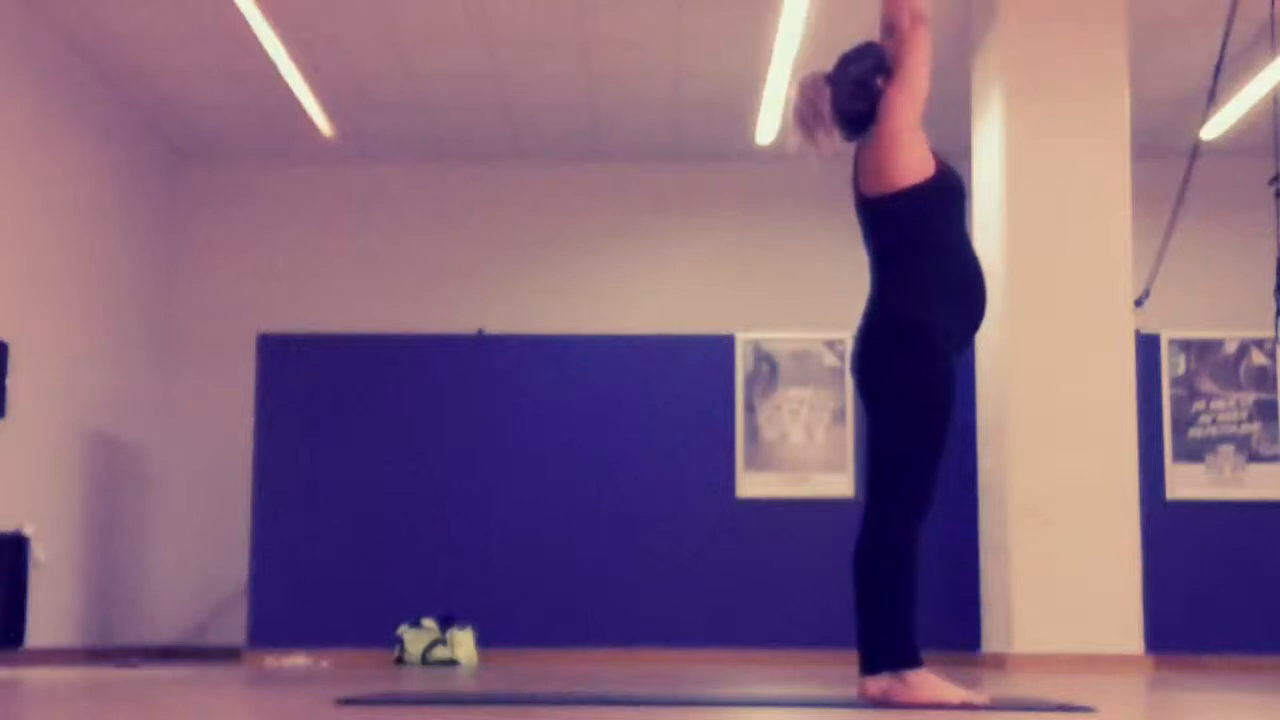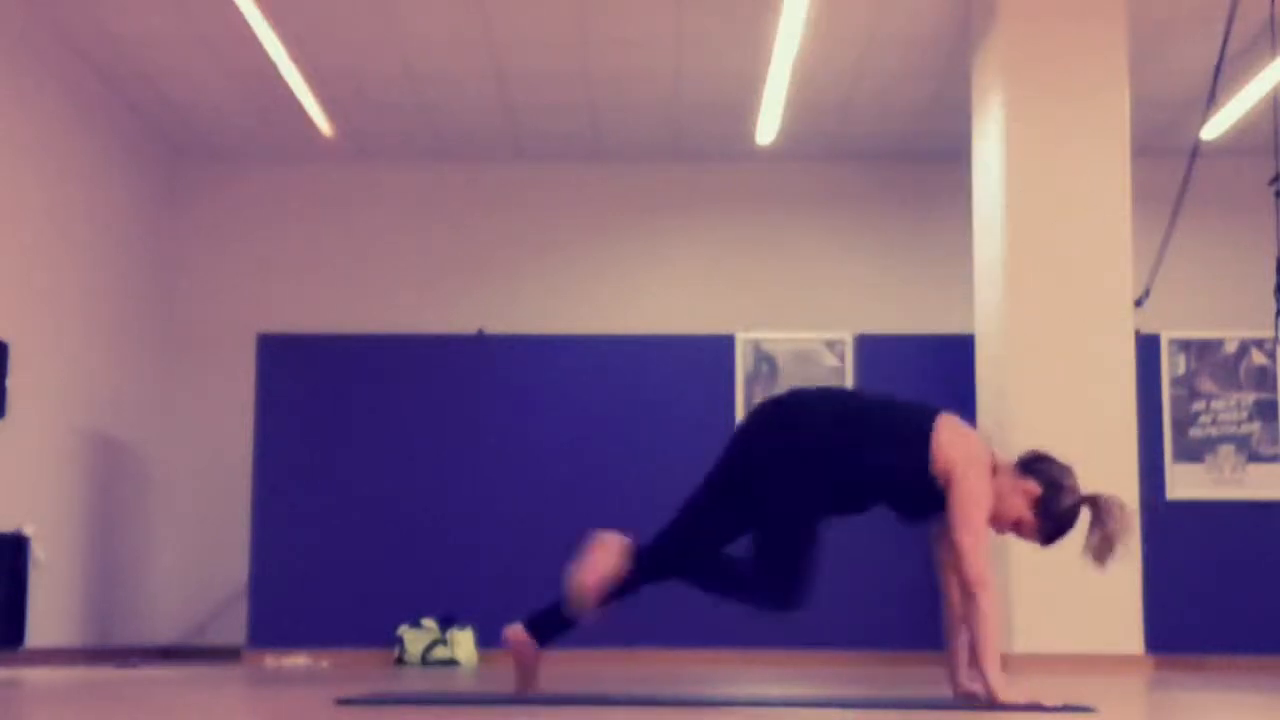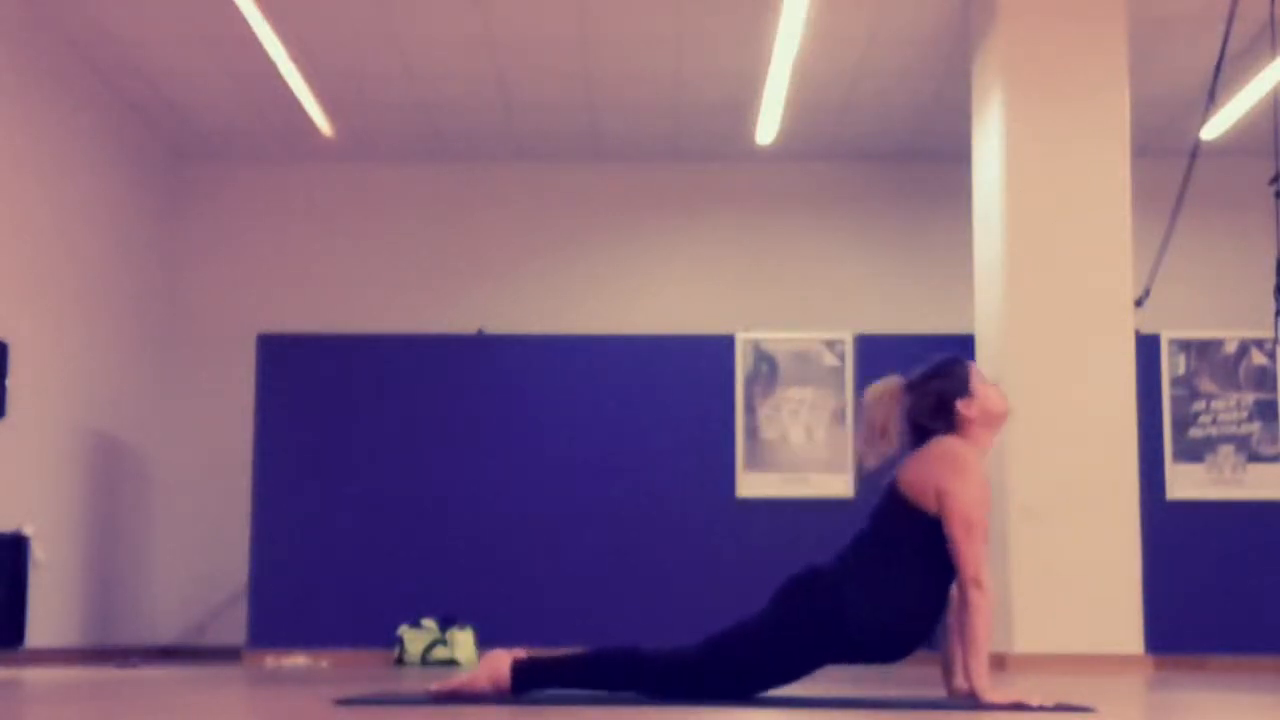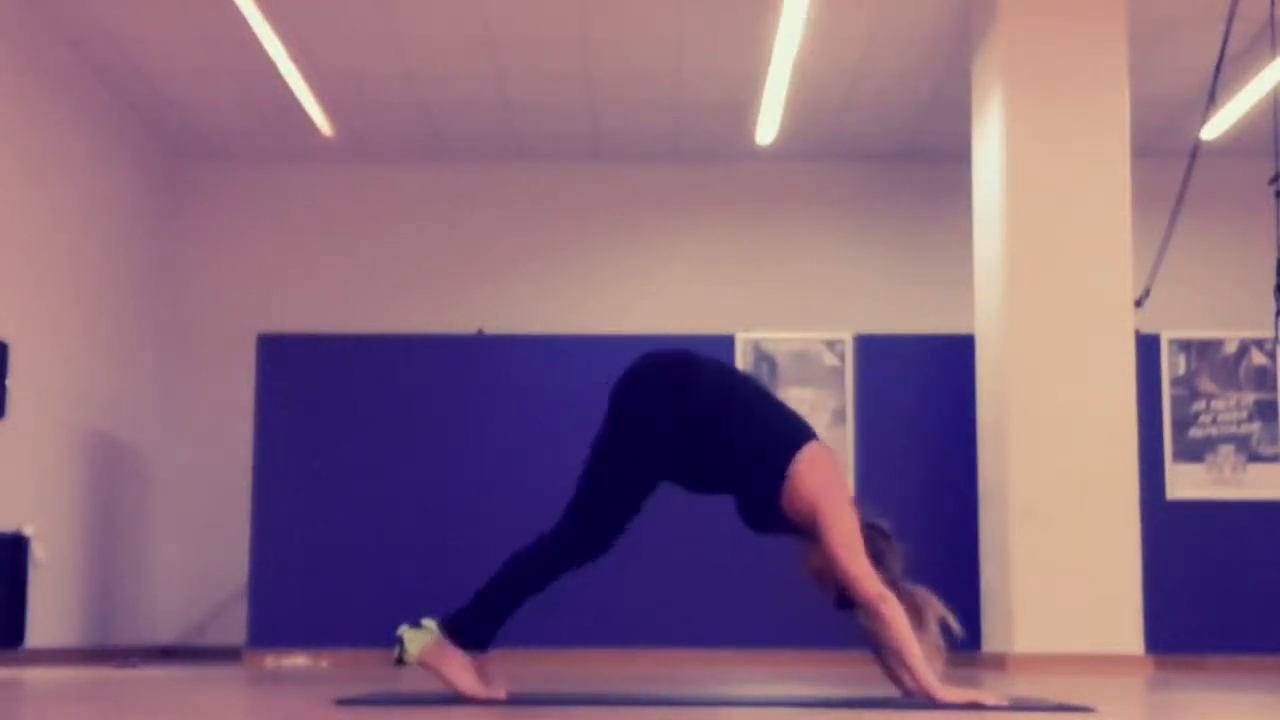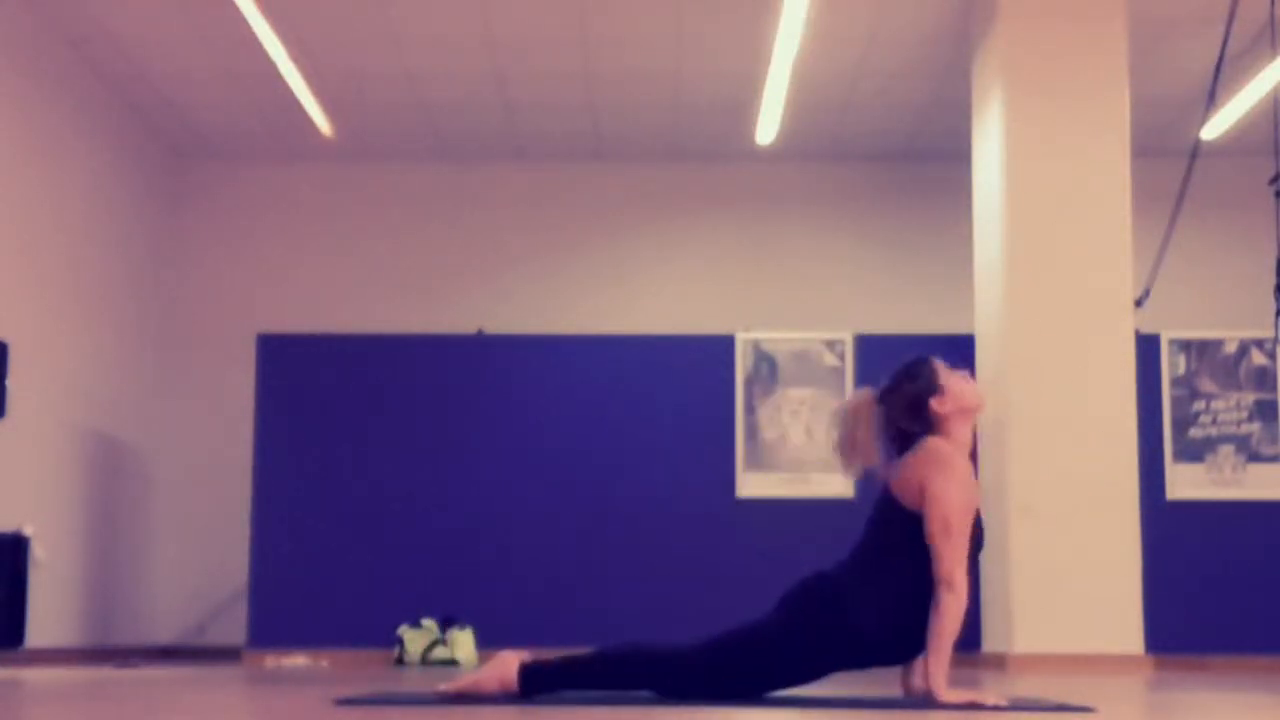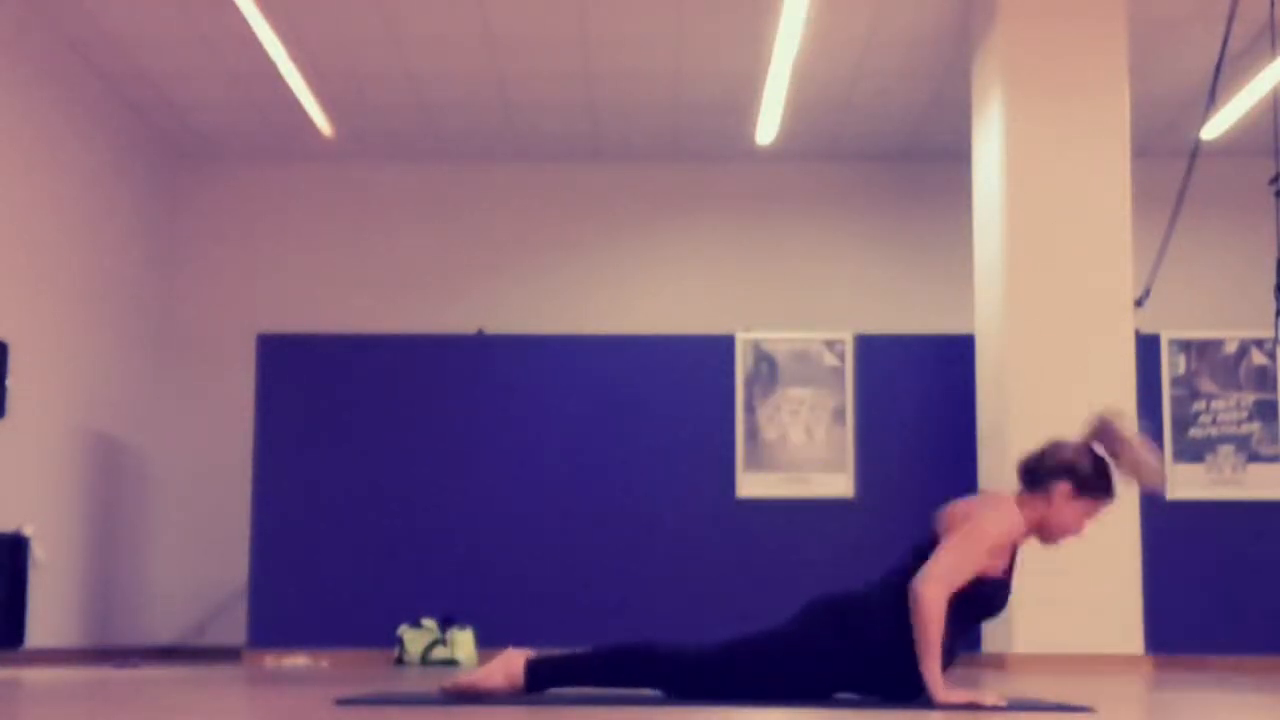
dt=0.7s
person 1, frame 1
left shoulder: (895, 153)
right shoulder: (891, 143)
left hip: (909, 351)
right hip: (910, 349)
left knee: (895, 509)
right knee: (899, 508)
left ankle: (883, 667)
right ankle: (897, 671)
person 1, frame 2
left shoulder: (966, 473)
right shoulder: (973, 471)
left elbow: (955, 582)
right elbow: (974, 580)
left wrist: (962, 671)
right wrist: (994, 682)
left hip: (793, 440)
right hip: (791, 440)
left knee: (679, 552)
right knee: (779, 585)
left ankle: (533, 632)
right ankle: (626, 556)
person 1, frame 3
left shoulder: (939, 461)
right shoulder: (957, 463)
left elbow: (947, 578)
right elbow: (973, 580)
left wrist: (957, 676)
right wrist: (981, 684)
left hip: (831, 614)
right hip: (829, 616)
left knee: (680, 670)
right knee: (680, 677)
left ankle: (519, 665)
right ankle: (515, 670)
person 1, frame 4
left shoulder: (830, 507)
right shoulder: (825, 504)
left elbow: (874, 600)
right elbow: (874, 597)
left wrist: (915, 680)
right wrist: (935, 687)
left hip: (675, 406)
right hip: (664, 399)
left knee: (585, 537)
right knee: (584, 534)
left ankle: (465, 642)
right ankle: (450, 641)
person 1, frame 5
left shoulder: (931, 461)
right shoulder: (946, 467)
left elbow: (906, 582)
right elbow: (951, 583)
left wrist: (919, 666)
right wrist: (938, 682)
left hip: (830, 619)
right hip: (831, 626)
left knee: (676, 664)
right knee: (674, 673)
left ankle: (525, 666)
right ankle: (520, 675)
person 1, frame 6
left shoulder: (987, 513)
right shoulder: (996, 525)
right elbow: (926, 590)
left wrist: (933, 675)
right wrist: (933, 682)
left hip: (847, 638)
right hip: (839, 641)
left knee: (687, 670)
right knee: (688, 675)
left ankle: (534, 668)
right ankle: (528, 672)
